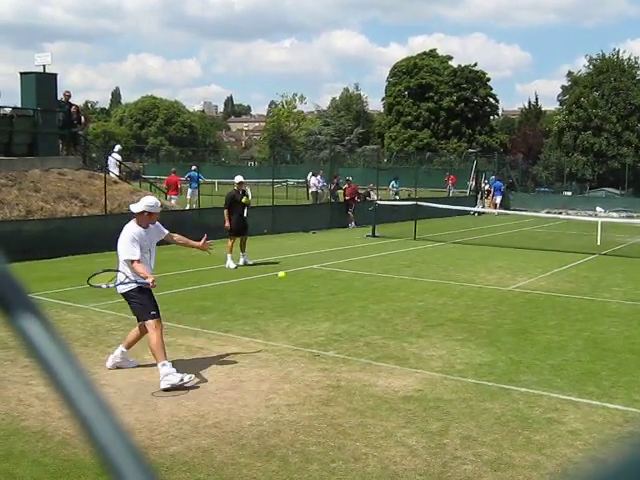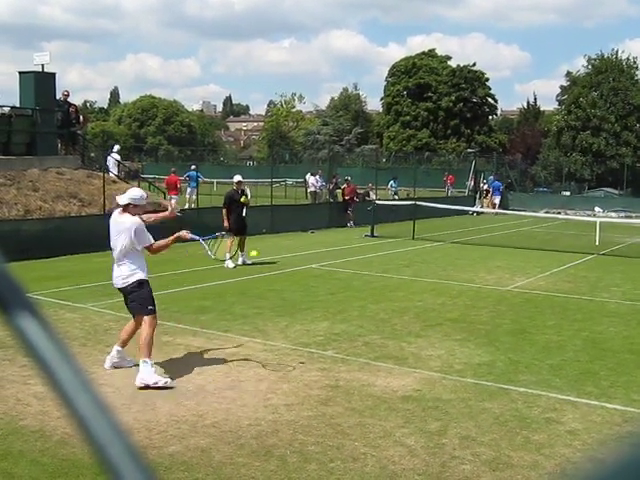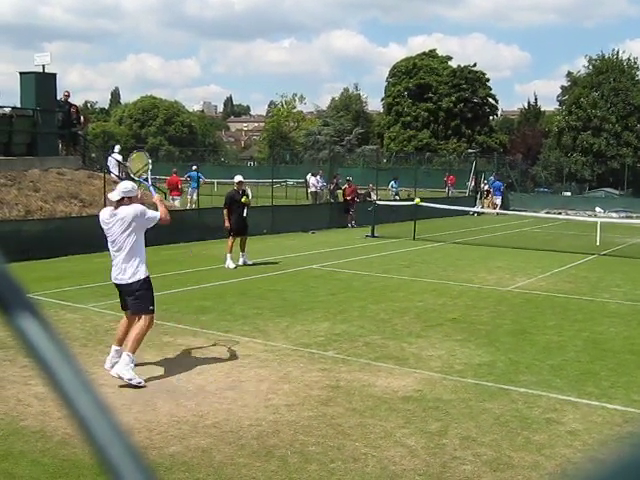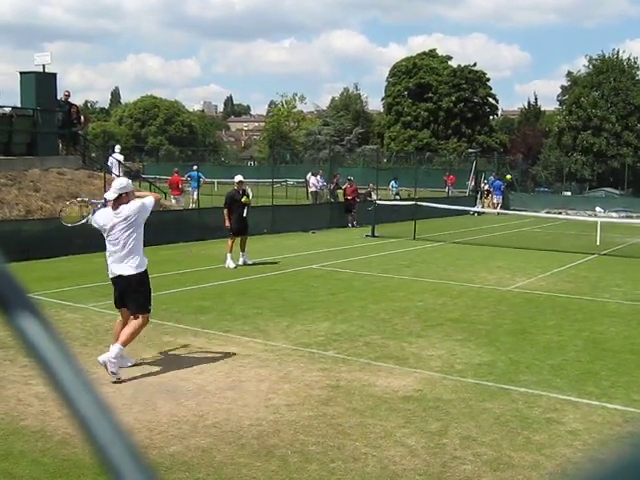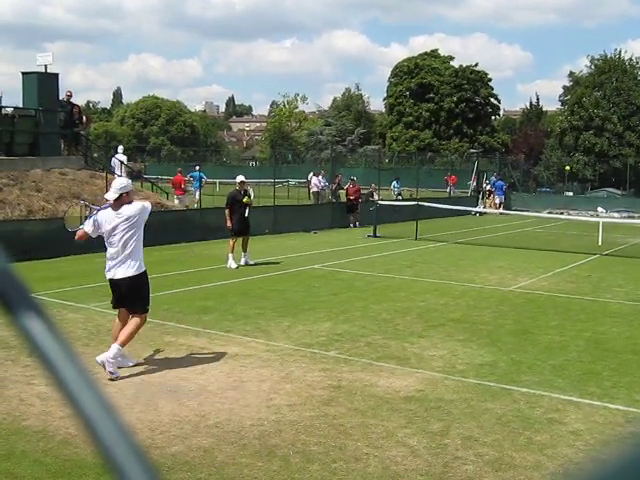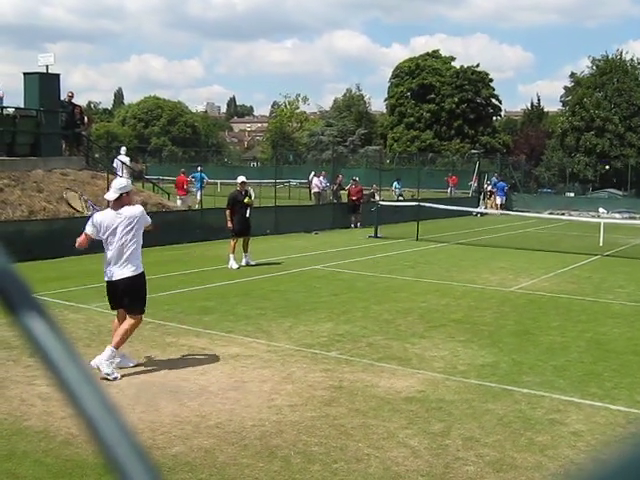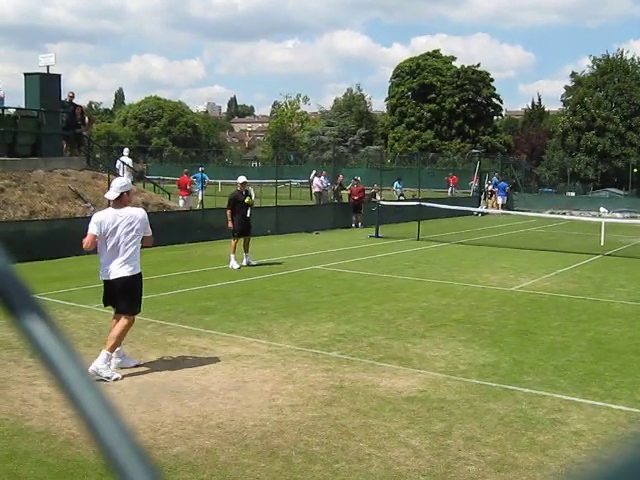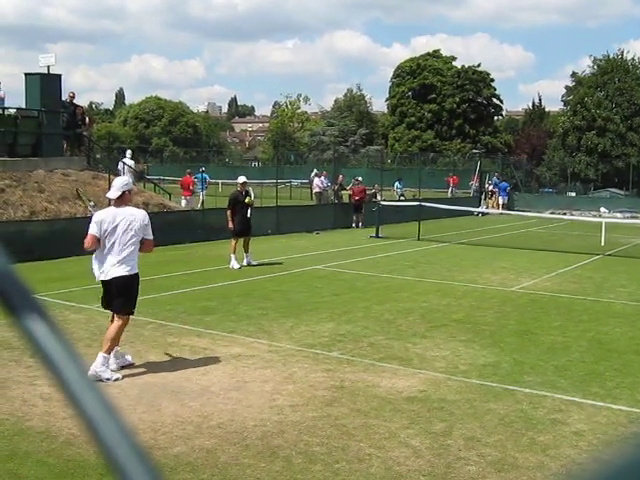
dt=0.1s
person 1, frame 1
left shoulder: (150, 226)
right shoulder: (131, 234)
left elbow: (172, 237)
right elbow: (135, 264)
left wrist: (197, 245)
right wrist: (148, 277)
left hip: (134, 285)
right hip: (135, 286)
left knee: (145, 324)
right knee: (154, 326)
left ankle: (118, 357)
right ankle: (168, 375)
person 1, frame 2
left shoulder: (117, 215)
right shoulder: (134, 223)
left elbow: (143, 219)
right elbow: (153, 249)
left wrist: (165, 215)
right wrist: (175, 237)
left hip: (125, 279)
right hip: (133, 279)
left knee: (139, 319)
right knee: (149, 320)
left ankle: (115, 356)
right ankle: (146, 372)
person 1, frame 3
left shoulder: (105, 214)
right shoulder: (136, 212)
right elbow: (165, 218)
left wrist: (134, 202)
right wrist: (159, 202)
left hip: (119, 276)
right hip: (136, 276)
left knee: (130, 317)
right knee: (145, 320)
left ankle: (114, 357)
right ankle: (124, 366)
person 1, frame 4
left shoulder: (100, 215)
right shoulder: (136, 207)
right elbow: (155, 197)
right wrist: (140, 195)
left hip: (116, 272)
right hip: (135, 271)
left knee: (125, 315)
right knee: (141, 317)
left ankle: (115, 355)
right ankle: (113, 355)
person 1, frame 5
left shoulder: (99, 217)
right shoulder: (138, 209)
left elbow: (79, 237)
right elbow: (149, 203)
left wrist: (90, 229)
left hip: (114, 273)
right hip: (134, 273)
left knee: (123, 314)
right knee: (138, 318)
left ankle: (117, 356)
right ankle: (110, 355)
person 1, frame 6
left shoulder: (99, 218)
right shoulder: (137, 212)
left elbow: (81, 244)
right elbow: (149, 226)
left wrist: (85, 234)
left hip: (111, 275)
right hip: (132, 274)
left knee: (121, 315)
right knee: (134, 318)
left ankle: (116, 356)
right ankle: (105, 358)
person 1, frame 7
left shoulder: (99, 217)
right shoulder: (139, 214)
left elbow: (88, 245)
right elbow: (148, 242)
left wrist: (102, 242)
left hip: (109, 274)
right hip: (129, 274)
left knee: (120, 315)
right knee: (126, 319)
left ankle: (118, 356)
right ankle: (101, 364)
person 1, frame 8
left shoulder: (100, 216)
right shoulder: (141, 215)
left elbow: (89, 245)
right elbow: (149, 247)
left wrist: (104, 243)
left hip: (105, 273)
right hip: (126, 273)
left knee: (116, 315)
right knee: (121, 319)
left ankle: (116, 356)
right ankle: (100, 365)
